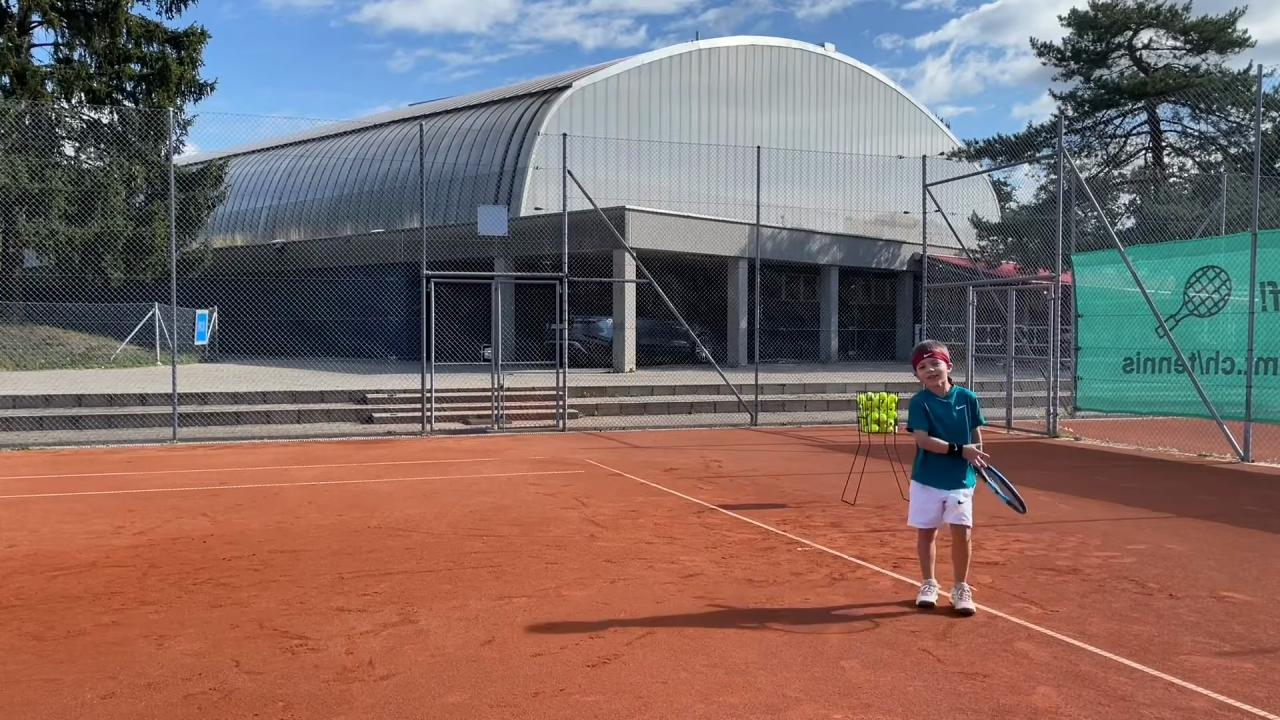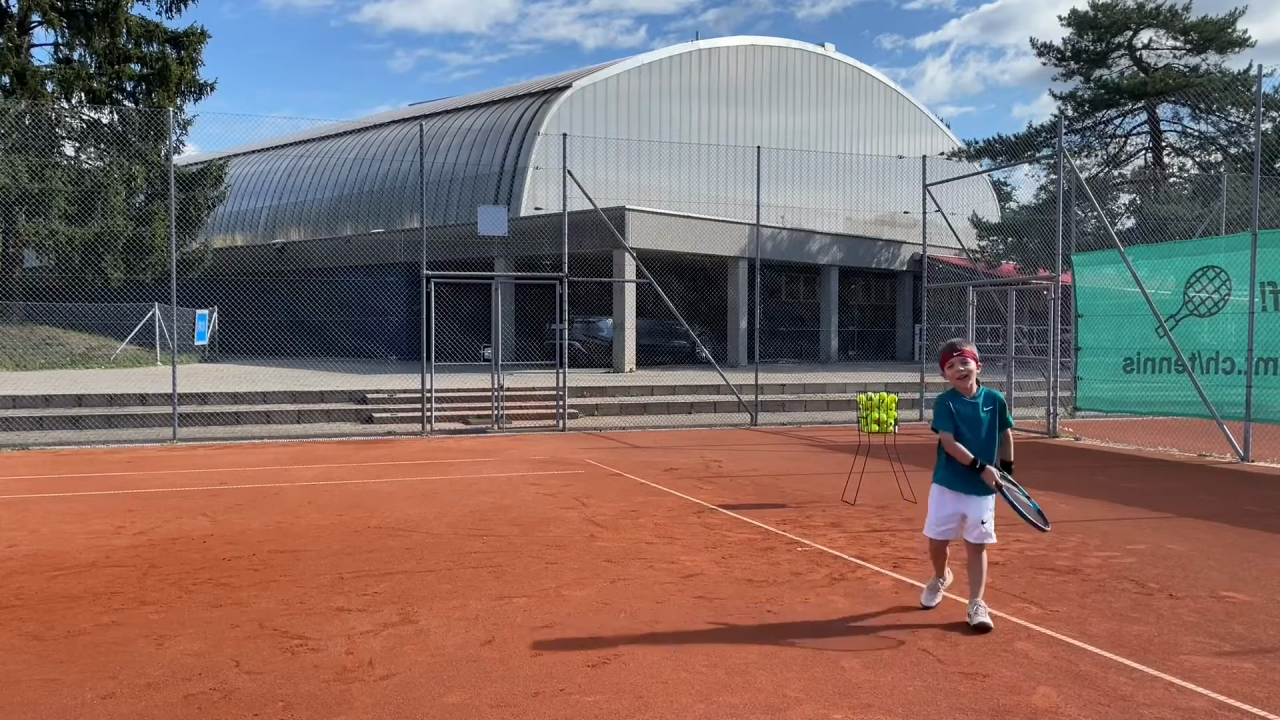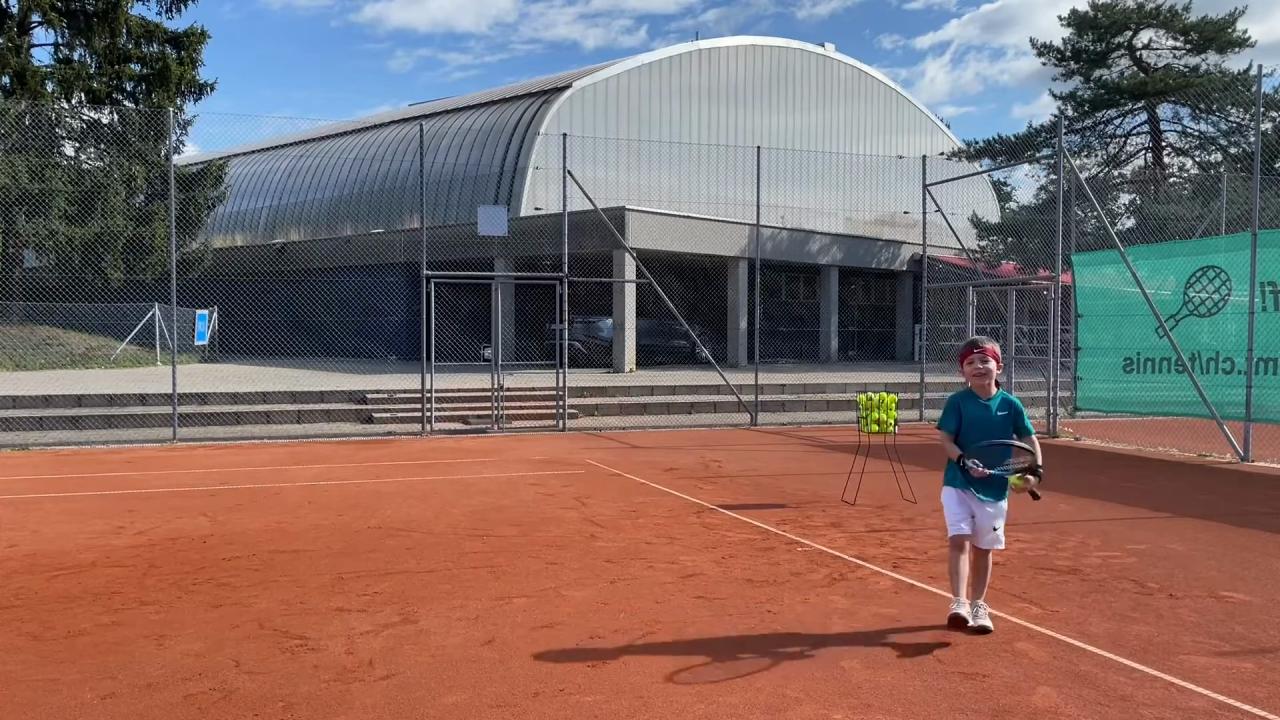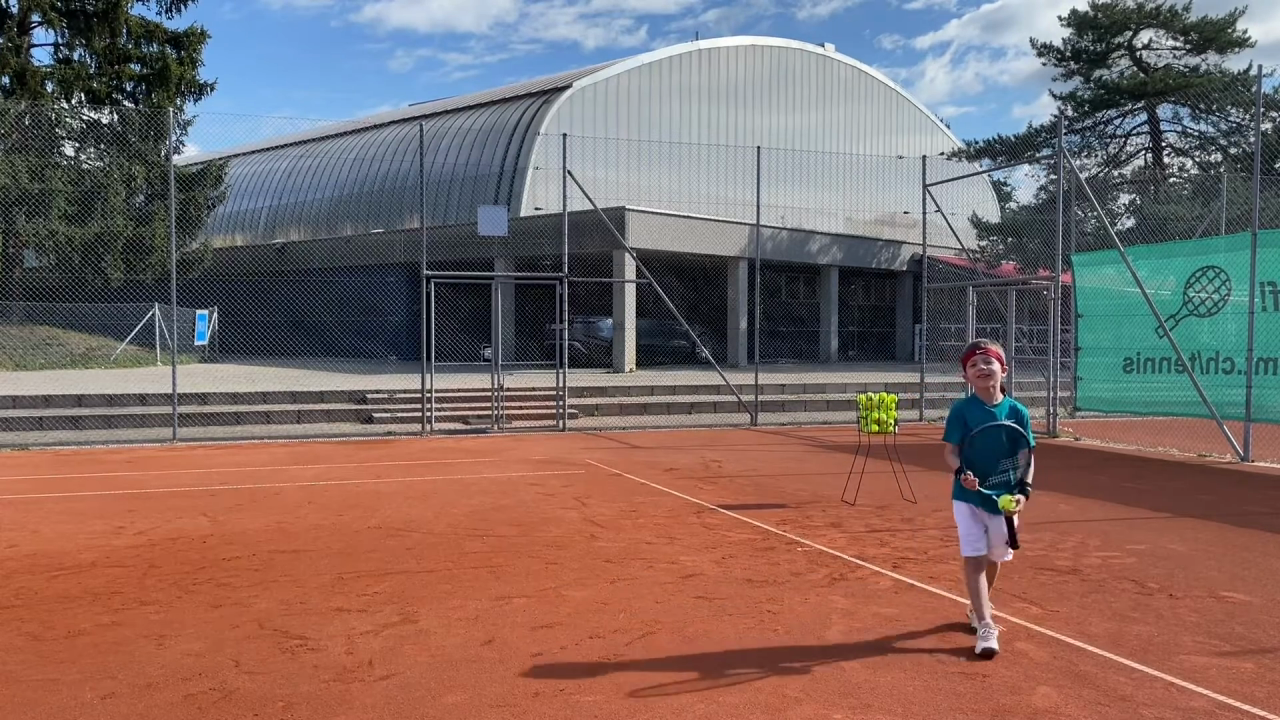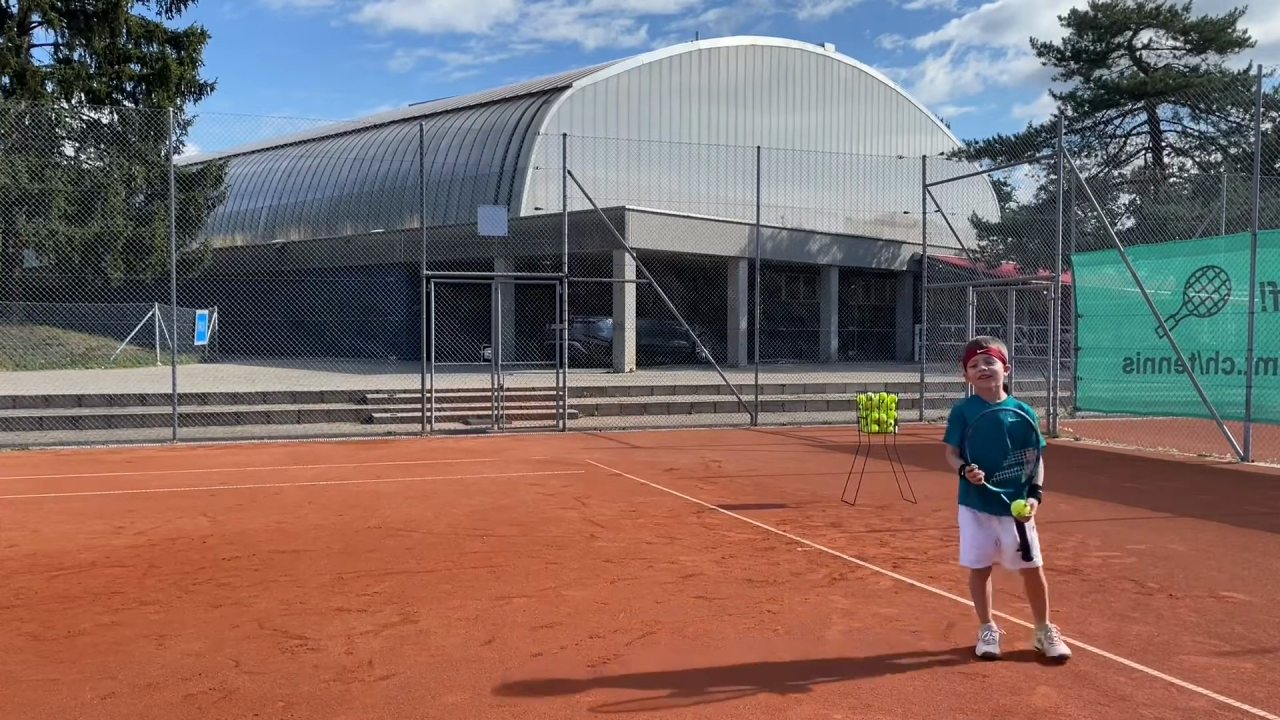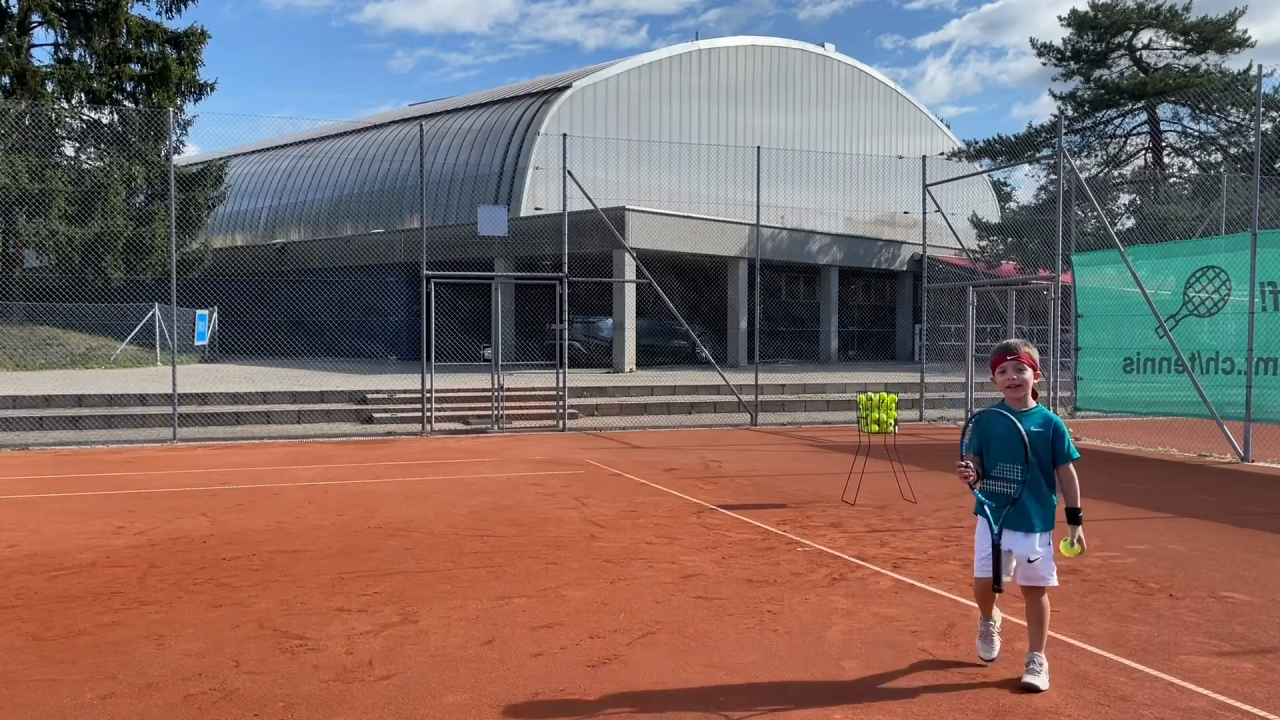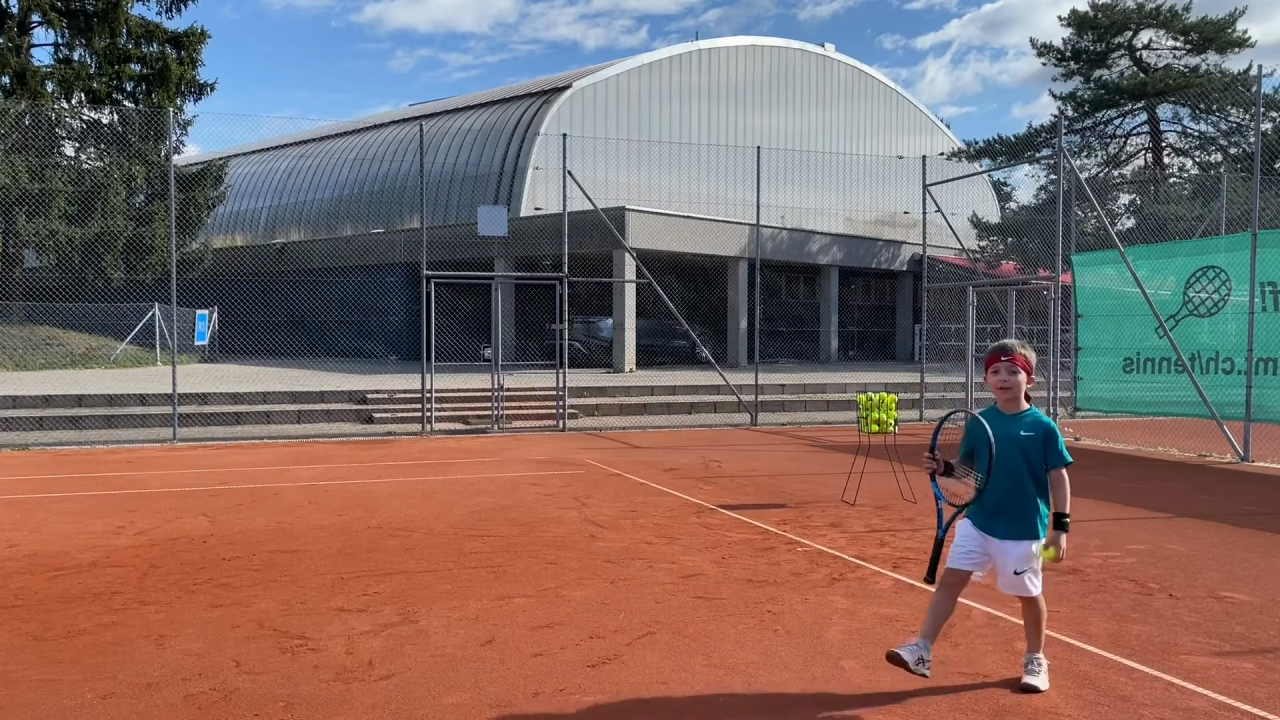
dt=0.4s
person 1, frame 1
left shoulder: (967, 398)
right shoulder: (919, 402)
left elbow: (975, 433)
right elbow: (923, 440)
left wrist: (974, 458)
right wrist: (959, 450)
left hip: (960, 479)
right hip: (926, 479)
left knee: (962, 531)
right knee: (926, 532)
left ankle: (961, 588)
right ankle: (929, 583)
person 1, frame 2
left shoulder: (995, 400)
right shoulder: (945, 402)
left elbow: (1005, 435)
right elbow: (949, 442)
left wrist: (1006, 467)
right wrist: (981, 467)
left hip: (982, 488)
right hip: (947, 484)
left knee: (977, 545)
right knee: (937, 540)
left ankle: (976, 604)
right ankle: (940, 576)
person 1, frame 3
left shoulder: (1011, 405)
right shoulder: (957, 402)
left elbow: (1030, 442)
right elbow: (947, 441)
left wrist: (1034, 472)
right wrist: (965, 462)
left hip: (995, 490)
right hip: (959, 485)
left knee: (983, 549)
right knee: (960, 541)
left ankle: (978, 605)
right ankle: (959, 605)
person 1, frame 4
left shoulder: (1018, 412)
right shoulder: (961, 410)
right elbow: (950, 452)
left wrist: (1023, 491)
right wrist: (961, 474)
right hip: (969, 498)
left knee: (995, 559)
right knee: (975, 560)
left ankle: (978, 608)
right ankle: (986, 626)
person 1, frame 5
left shoulder: (1023, 412)
right shoulder: (962, 411)
right elbow: (952, 455)
left wrist: (1034, 493)
right wrist: (965, 471)
left hip: (1015, 505)
right hip: (976, 505)
left knee: (1032, 568)
right knee: (980, 569)
left ankle: (1045, 631)
right ankle: (988, 629)
person 1, frame 6
left shoulder: (1050, 423)
right shoulder: (986, 420)
left elbow: (1065, 472)
right elbow: (977, 464)
left wrist: (1075, 519)
right wrist: (968, 472)
left hip: (1035, 522)
left knee: (1035, 590)
right knee: (983, 583)
left ankle: (1036, 660)
right ankle: (990, 619)
person 1, frame 7
left shoulder: (1043, 427)
right shoulder: (979, 421)
left elbow: (1058, 477)
left wrist: (1059, 526)
right wrist: (943, 469)
left hip: (1024, 529)
right hip: (977, 521)
left knee: (1029, 594)
right knee: (950, 579)
left ankle: (1035, 660)
right ankle: (920, 650)
